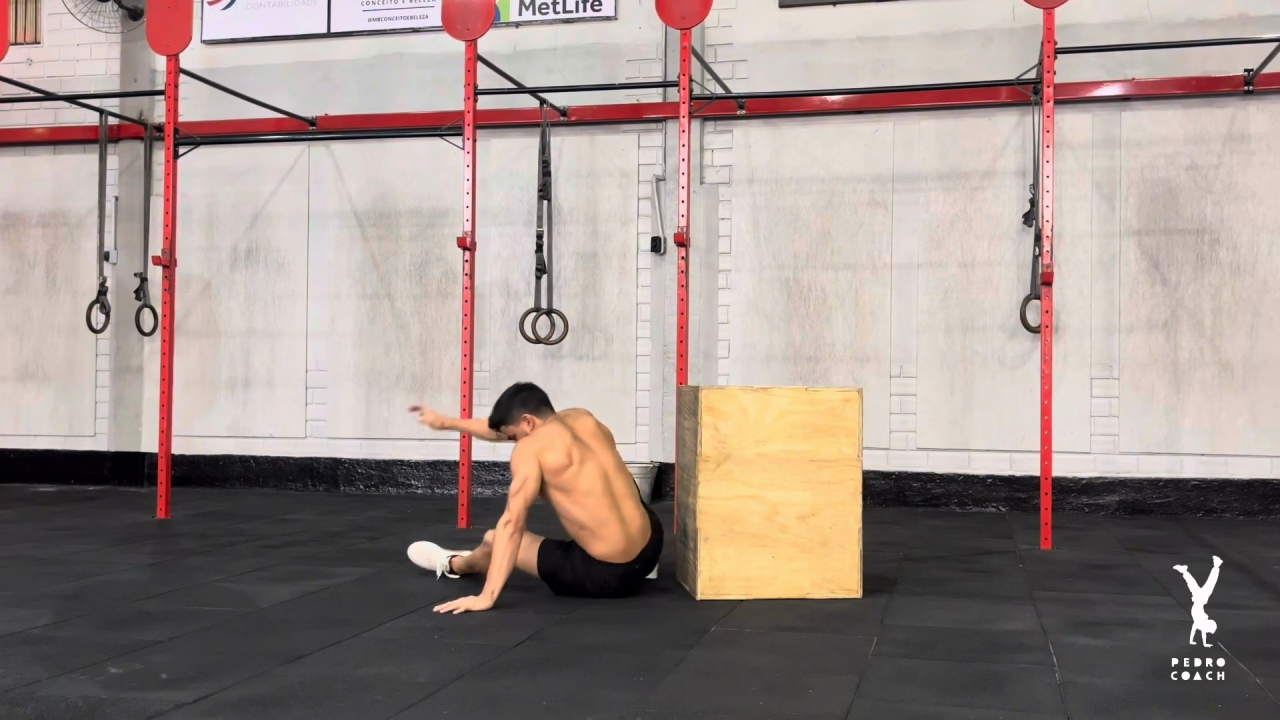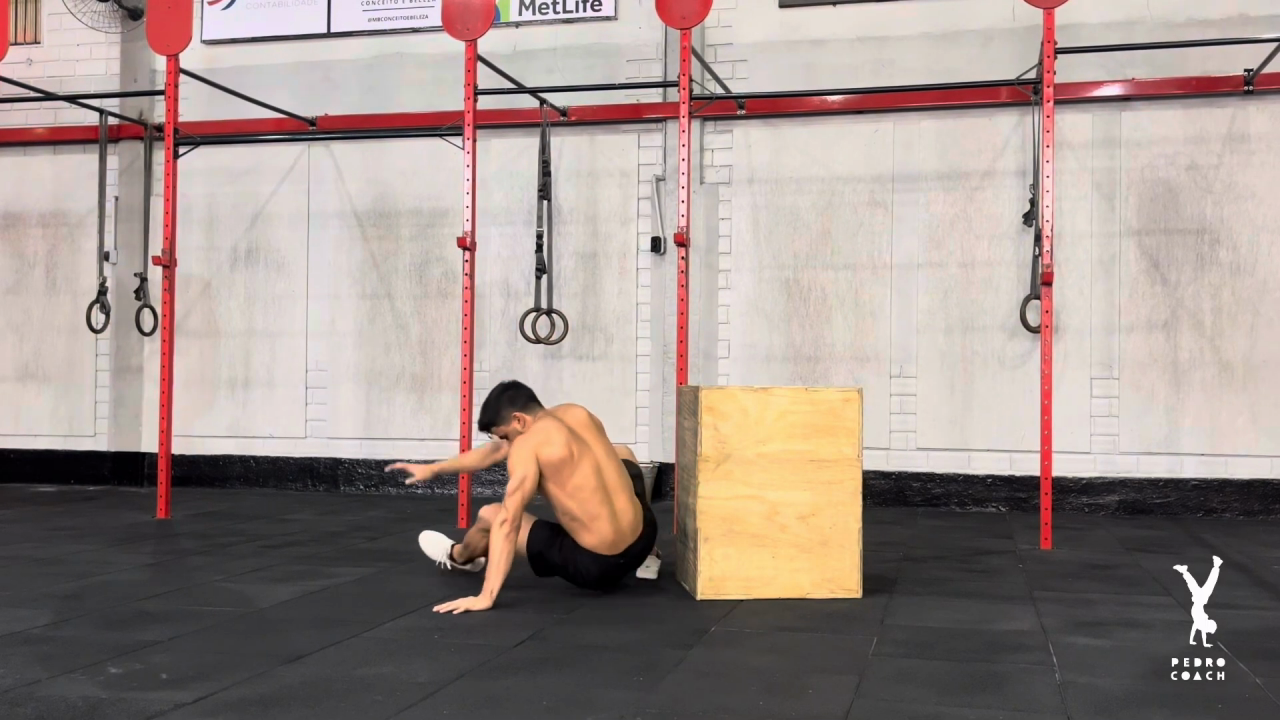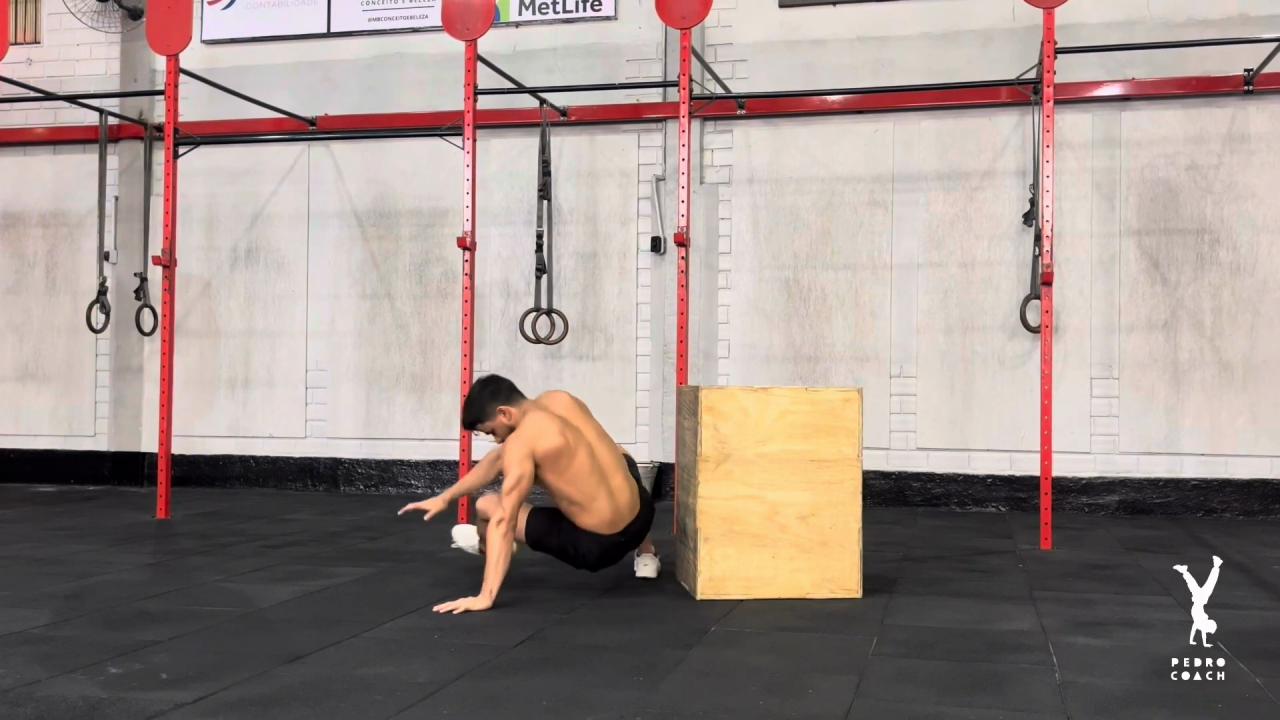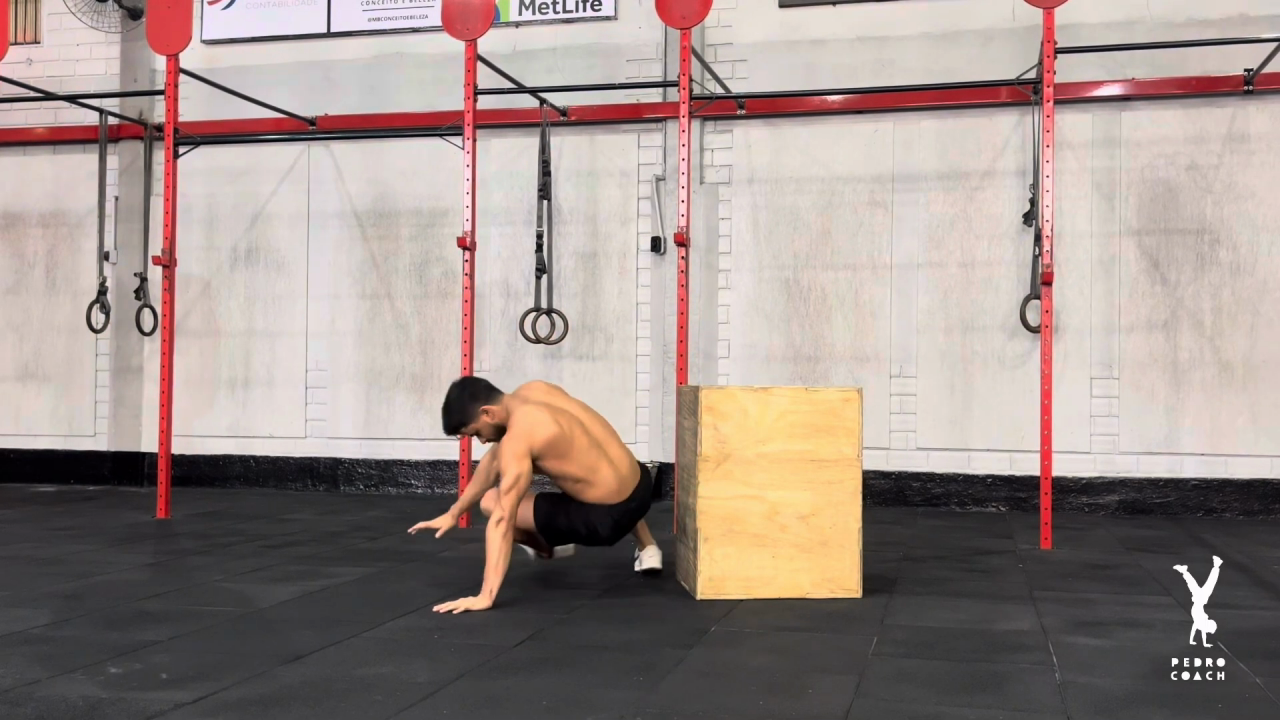
dt=0.1s
person 1, frame 1
left shoulder: (531, 448)
right shoulder: (584, 420)
left elbow: (511, 524)
left wrist: (487, 596)
right wrist: (448, 423)
left hip: (609, 575)
left knee: (493, 540)
left ankle: (453, 565)
person 1, frame 2
left shoulder: (529, 446)
right shoulder: (575, 414)
left elbow: (508, 523)
right elbow: (498, 452)
left wrist: (485, 598)
right wrist: (434, 469)
left hip: (598, 564)
right hip: (644, 532)
left knee: (488, 516)
right knee: (621, 453)
left ankle: (457, 557)
right ankle: (644, 557)
person 1, frame 3
left shoulder: (523, 441)
right shoulder: (556, 400)
left elbow: (503, 520)
right elbow: (499, 457)
left wrist: (485, 597)
right wrist: (445, 497)
left hip: (599, 544)
right hip: (640, 515)
left knee: (487, 506)
right knee: (615, 454)
left ankle: (485, 545)
right ankle: (645, 554)
person 1, frame 4
left shoulder: (519, 437)
right shoulder: (531, 392)
left elbow: (501, 520)
right elbow: (493, 460)
left wrist: (485, 596)
right wrist: (453, 513)
left hip: (607, 516)
right hip: (640, 487)
left knee: (492, 504)
left ankle: (542, 547)
right ankle: (648, 550)
